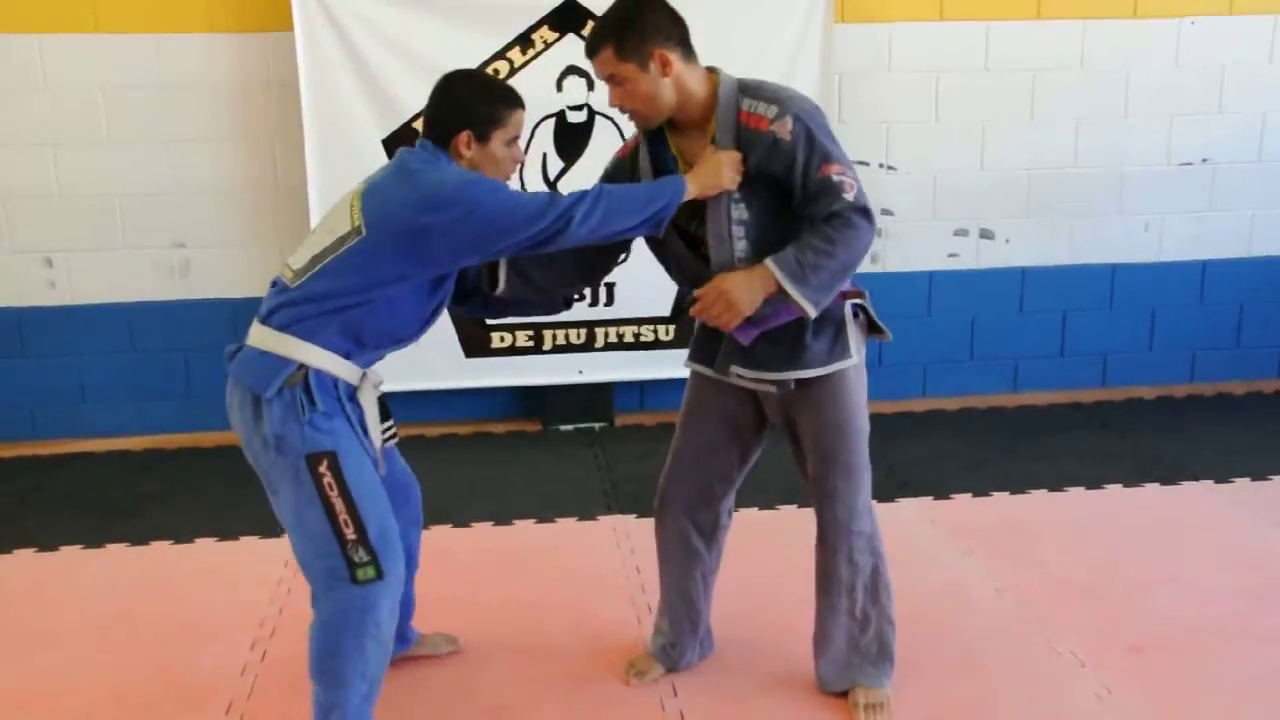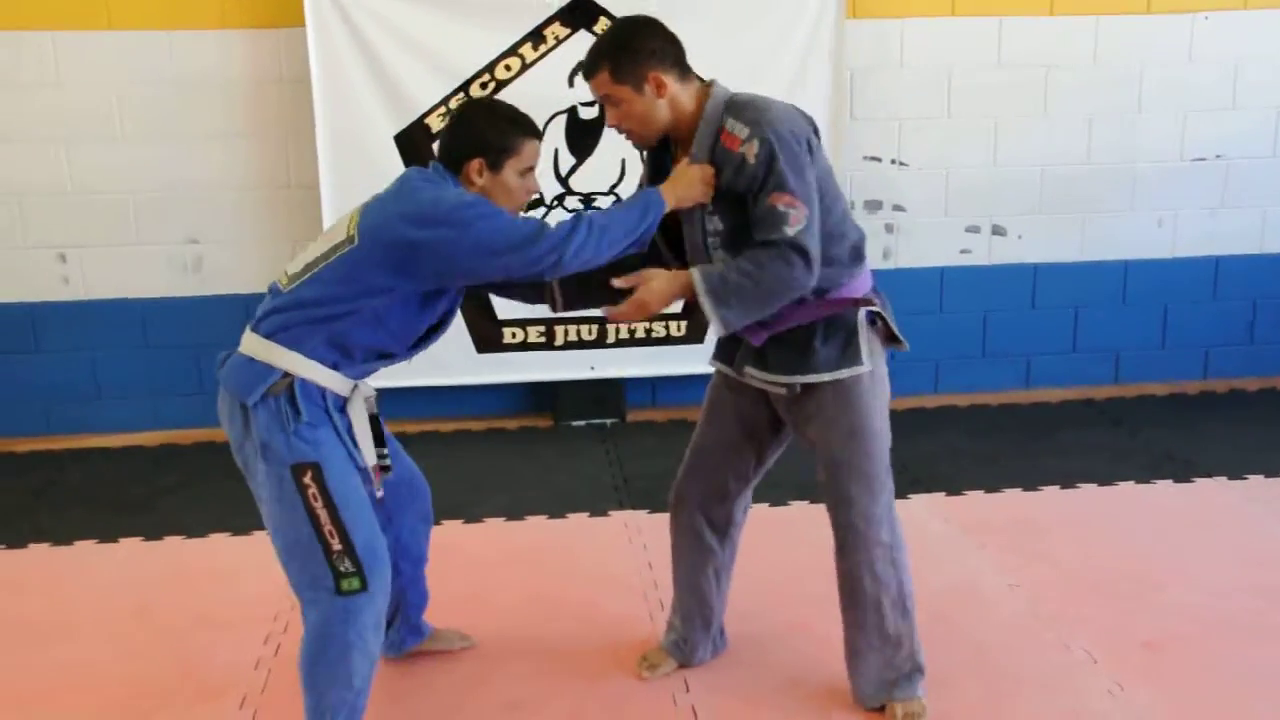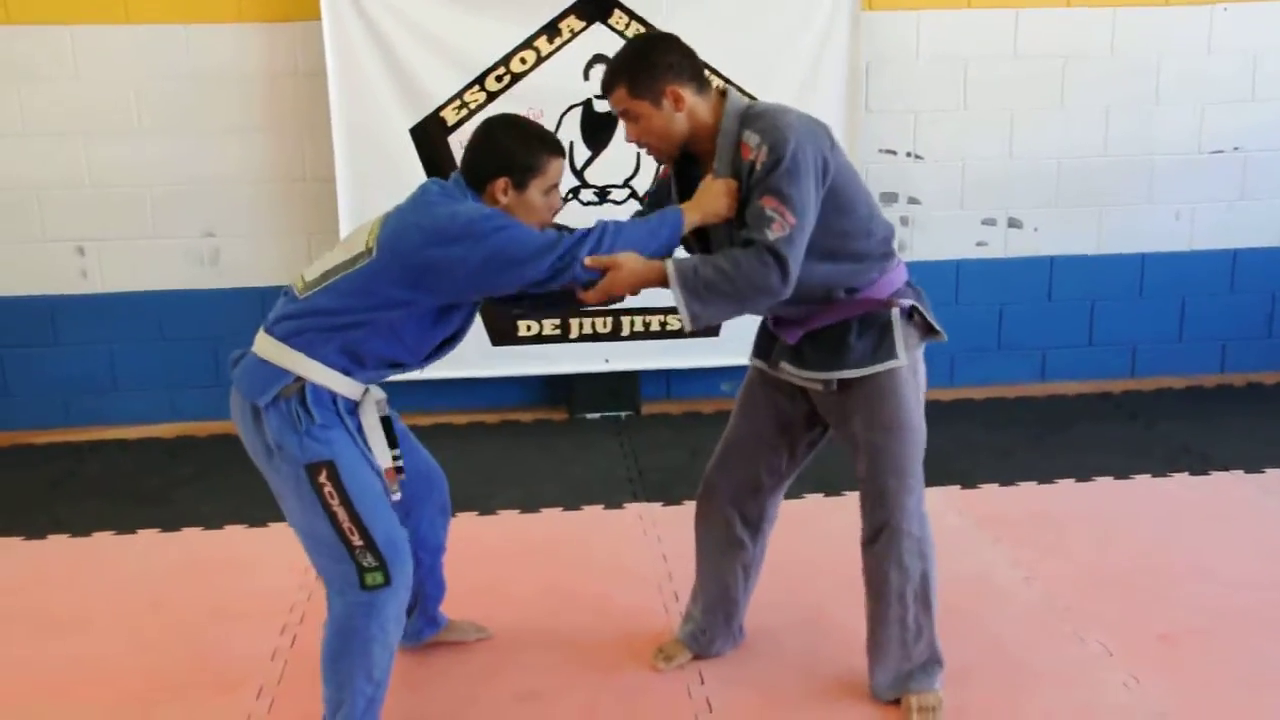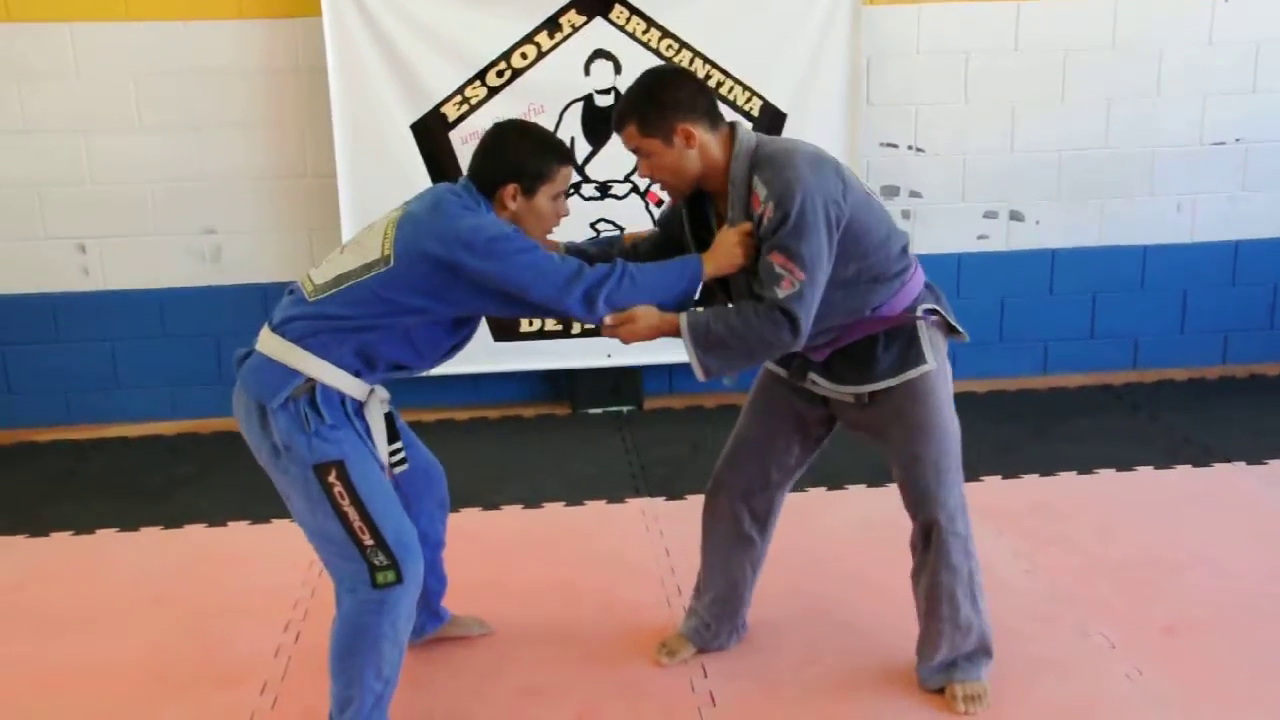
dt=0.3s
person 1, frame 1
left shoulder: (782, 119)
right shoulder: (642, 155)
left elbow: (851, 221)
right elbow: (580, 253)
left wrist: (765, 281)
left hip: (816, 340)
right hip: (727, 349)
left knee: (844, 510)
right knee: (686, 501)
right ankle: (679, 641)
person 1, frame 2
left shoulder: (765, 134)
right shoulder: (667, 158)
left elbow: (791, 261)
right elbow: (638, 259)
left wrist: (685, 287)
left hip: (833, 345)
right hip: (752, 351)
left knee: (863, 519)
right knee: (700, 497)
right ankle: (692, 635)
person 1, frame 3
left shoulder: (780, 141)
right shoulder: (685, 166)
left elbow: (767, 269)
left wrist: (654, 274)
left hip: (870, 342)
right hip: (788, 345)
left knee: (894, 512)
right knee: (731, 490)
right ankle: (710, 628)
person 1, frame 4
left shoulder: (793, 182)
right shoulder: (701, 193)
left elbow: (780, 320)
right elbow: (661, 255)
left wrist: (669, 326)
right wrist: (566, 259)
left hip: (894, 348)
right hip: (803, 356)
left knee: (936, 507)
right knee: (738, 489)
left ankle: (956, 660)
right ankle: (711, 623)
person 2, frame 1
left shoulder: (420, 185)
right shoulder: (441, 195)
left elbow: (474, 287)
right elbow: (562, 220)
left wrist: (561, 287)
right wrist: (689, 186)
left hip: (315, 381)
right hip: (293, 390)
left knee: (394, 504)
right knee: (365, 568)
left ankle: (389, 637)
person 2, frame 2
left shoulder: (433, 206)
right shoulder: (439, 214)
left elbow: (526, 268)
right elbow: (554, 248)
right wrist: (665, 199)
left hip: (318, 391)
right hip: (282, 397)
left knee: (403, 502)
right knee: (354, 574)
left ankle: (401, 631)
person 2, frame 3
left shoulder: (451, 211)
right shoulder: (454, 229)
left elbow: (538, 269)
right elbow: (570, 258)
right wrist: (689, 214)
left hip: (328, 390)
right hip: (292, 398)
left knee: (420, 491)
right knee: (377, 567)
left ankle: (418, 622)
person 2, frame 4
left shoulder: (453, 209)
right shoulder: (471, 239)
left elbow: (546, 271)
right elbow: (586, 292)
right wrist: (707, 265)
left hip: (323, 388)
right hip: (297, 399)
left knee: (420, 488)
right knee: (388, 565)
left ankle: (422, 618)
